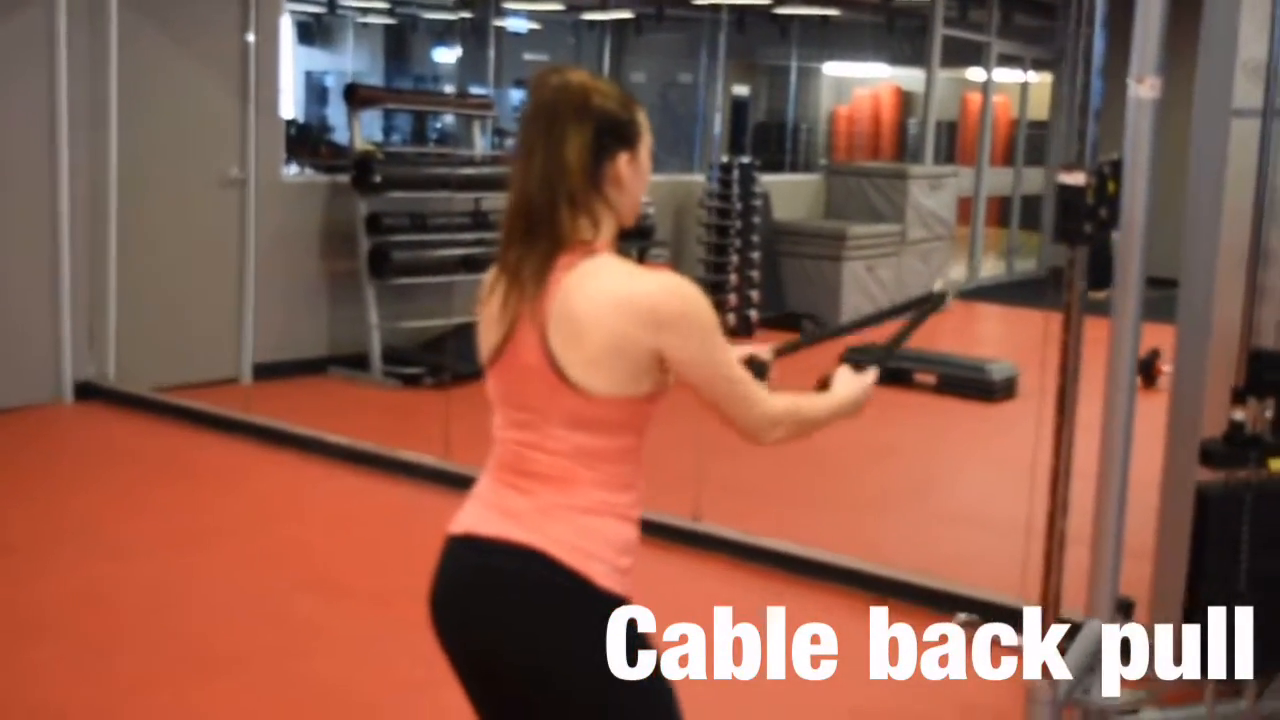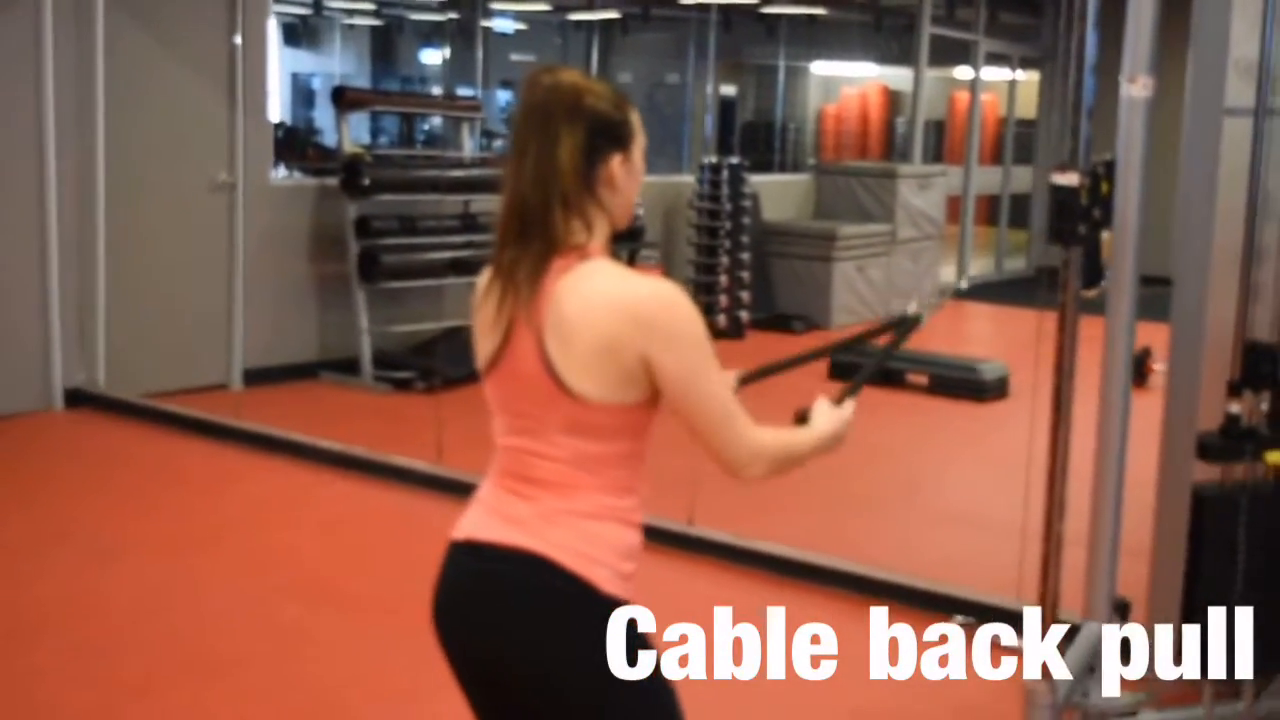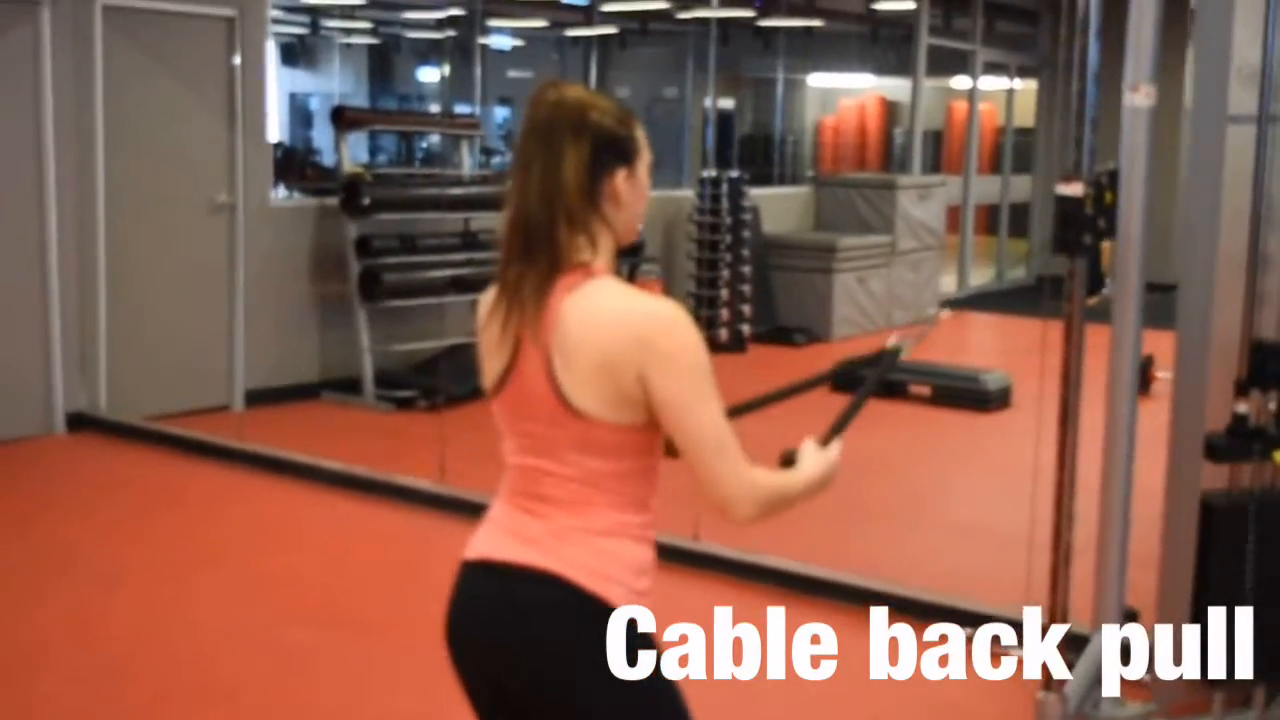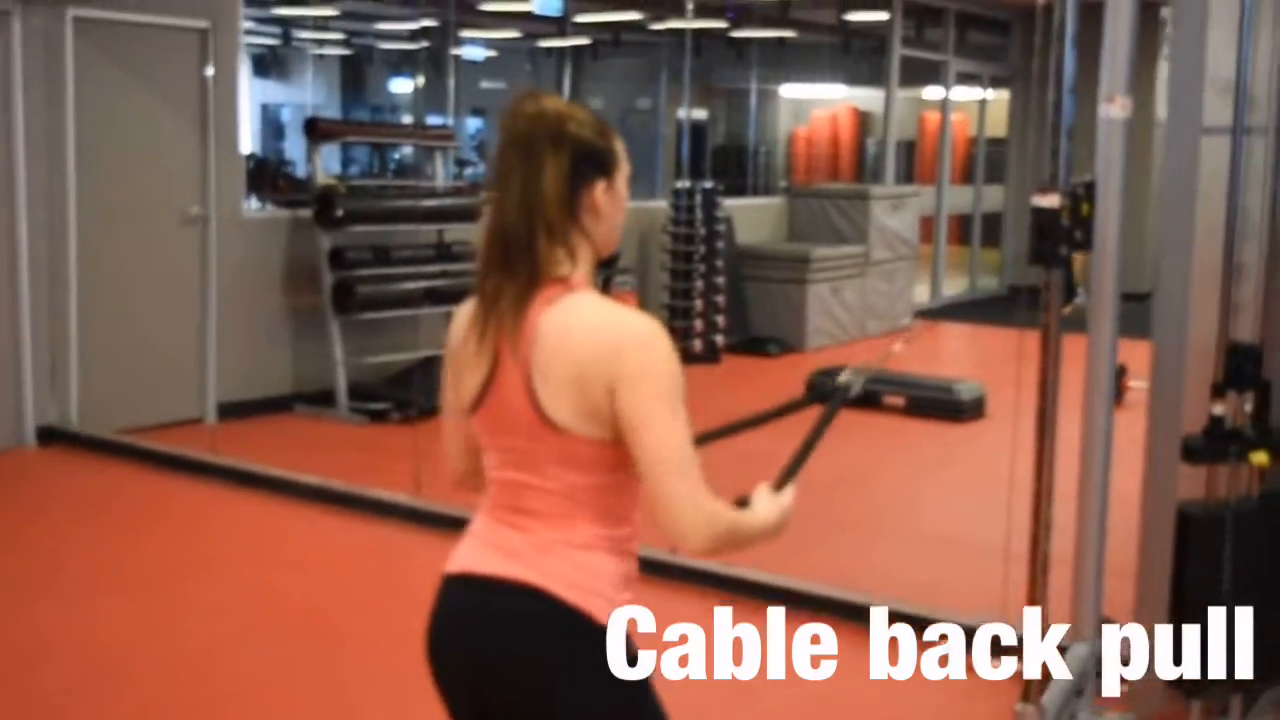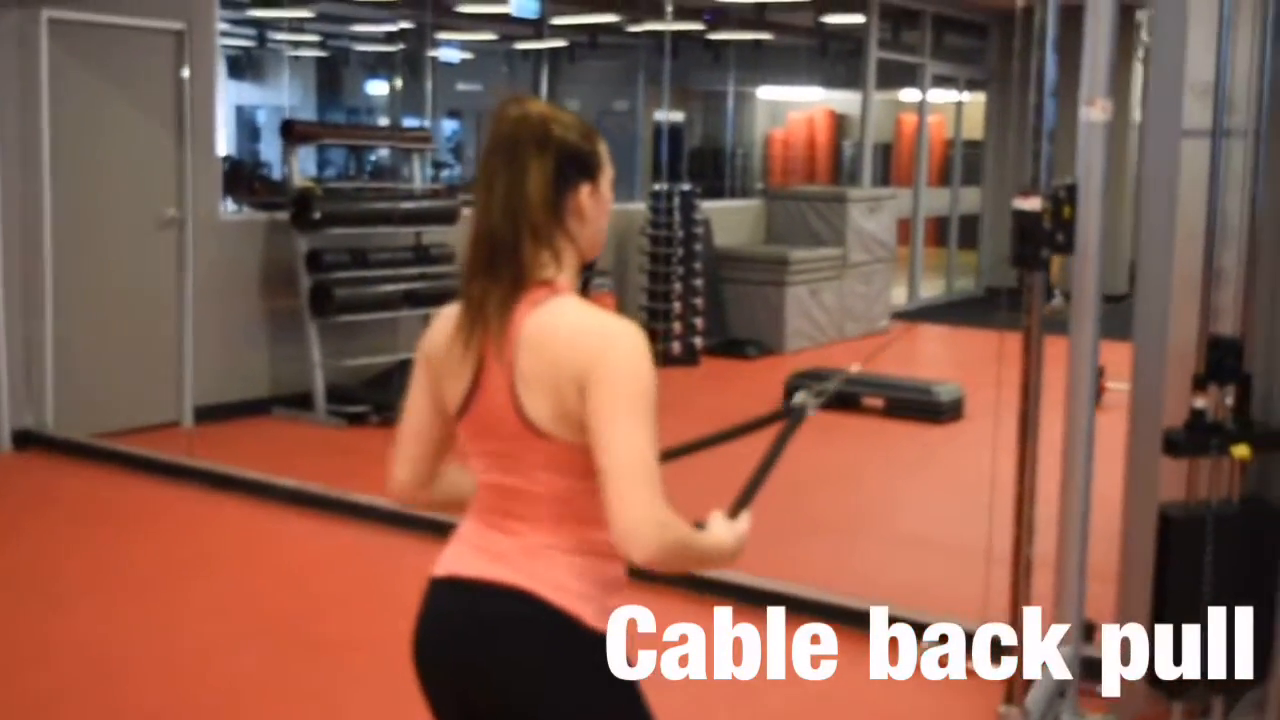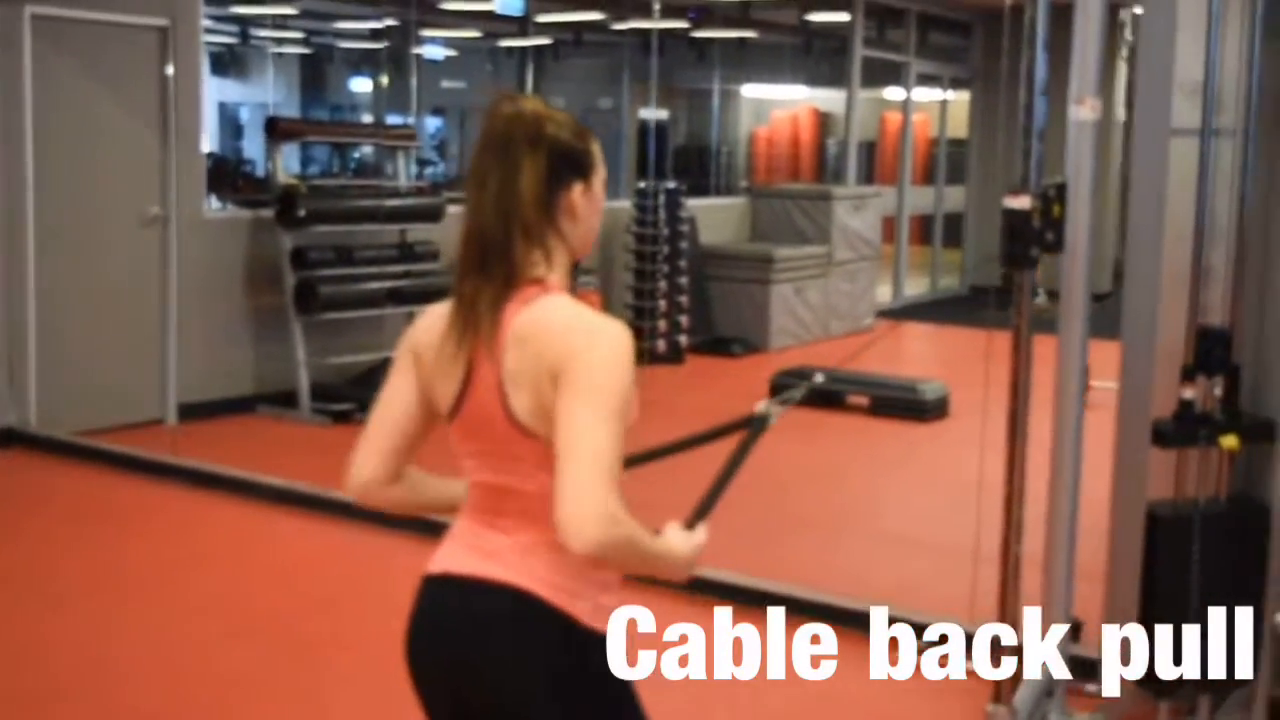
dt=0.1s
person 1, frame 1
left shoulder: (503, 284)
right shoulder: (654, 299)
right elbow: (762, 420)
left wrist: (710, 364)
right wrist: (843, 396)
left hip: (465, 575)
right hip: (563, 595)
person 1, frame 2
left shoulder: (495, 288)
right shoulder: (645, 304)
right elbow: (747, 457)
left wrist: (680, 379)
right wrist: (823, 430)
left hip: (467, 581)
right hip: (565, 600)
person 1, frame 3
left shoulder: (497, 308)
right shoulder: (648, 323)
right elbow: (739, 496)
right wrist: (812, 472)
left hip: (479, 603)
right hip: (577, 618)
person 1, frame 4
left shoulder: (472, 323)
right shoulder: (624, 336)
right elbow: (694, 529)
right wrist: (764, 516)
left hip: (460, 615)
right hip: (561, 632)
person 1, frame 5
left shoulder: (450, 329)
right shoulder: (604, 341)
left elbow: (411, 483)
right elbow: (644, 536)
right wrist: (718, 544)
left hip: (447, 623)
right hip: (549, 638)
person 1, frame 6
left shoulder: (435, 328)
right shoulder: (589, 336)
left elbow: (369, 481)
right elbow: (591, 531)
right wrist: (672, 553)
left hip: (438, 620)
right hip: (541, 637)
